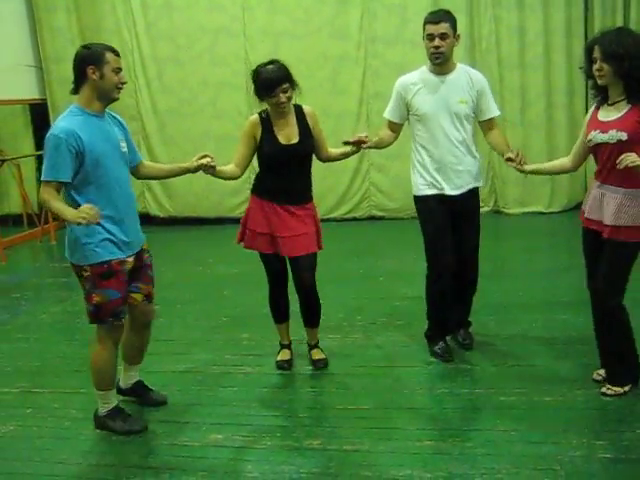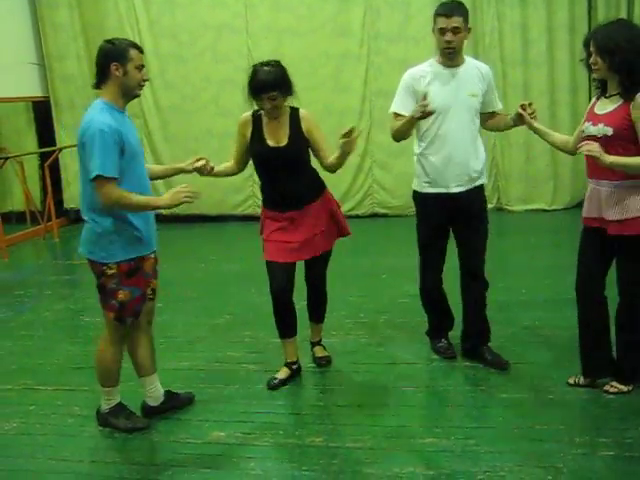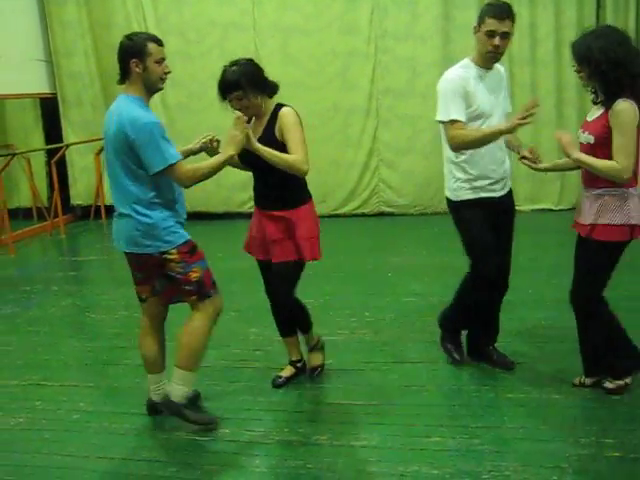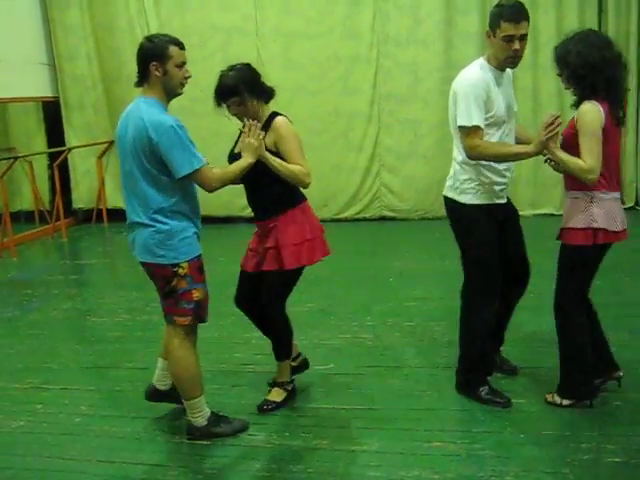
dt=0.5s
person 1, frame 1
left shoulder: (115, 123)
right shoulder: (66, 131)
left elbow: (139, 168)
right elbow: (47, 193)
left wrist: (187, 168)
right wrist: (73, 215)
left hip: (131, 241)
right hip: (97, 250)
left knee: (143, 313)
right knee: (110, 330)
left ankle: (128, 380)
right ankle: (106, 410)
person 1, frame 2
left shoulder: (120, 118)
right shoulder: (101, 125)
right elbow: (107, 194)
left wrist: (181, 167)
right wrist: (161, 202)
left hip: (138, 243)
right hip: (115, 248)
left knee: (142, 320)
right knee: (118, 329)
left ankle: (154, 397)
right ankle: (109, 407)
person 1, frame 3
left shoulder: (121, 111)
right shoulder: (140, 120)
right elbow: (184, 177)
left wrist: (191, 148)
right wrist: (228, 152)
left hip: (136, 233)
right hip: (159, 234)
left knee: (153, 313)
right knee: (208, 305)
left ankle: (160, 394)
right ankle: (179, 395)
person 1, frame 4
left shoulder: (131, 116)
right shoulder: (162, 124)
right elbow: (209, 181)
left wrist: (191, 166)
right wrist: (248, 158)
left hip: (151, 238)
right hip: (172, 243)
left knee: (179, 319)
right knee: (184, 329)
left ankle: (162, 383)
right ankle: (200, 420)
person 2, frame 1
left shoulder: (474, 80)
right shoulder: (407, 85)
left elbow: (490, 128)
right elbow: (391, 130)
left wrist: (507, 153)
right wrist: (373, 141)
left hip: (467, 188)
right hip: (429, 190)
left knee: (467, 264)
right knee: (440, 264)
left ankle: (459, 322)
right ankle: (438, 333)
person 2, frame 2
left shoulder: (481, 73)
right shoulder: (416, 77)
right elbow: (396, 132)
left wrist: (516, 120)
right wrist: (413, 119)
left hip: (471, 187)
right hip: (430, 190)
left knee: (474, 269)
right knee: (431, 269)
left ankle: (476, 341)
right ankle: (439, 331)
person 2, frame 3
left shoulder: (501, 74)
right shoulder: (455, 79)
right elbow: (456, 139)
left wrist: (517, 146)
right wrist: (508, 127)
left hip: (502, 191)
right hip: (469, 194)
left knee: (499, 272)
right knee: (487, 266)
left ankle: (482, 341)
right ankle: (451, 325)
person 2, frame 4
left shoulder: (506, 76)
right shoulder: (472, 81)
right elbow: (474, 147)
left wrist: (538, 141)
right wrist: (530, 150)
left hip: (497, 198)
right hip: (471, 201)
left knee: (516, 274)
right knee: (482, 288)
left ankle: (488, 346)
right ankle: (471, 377)
person 3, frame 1
right shoulder: (596, 110)
right elbow: (572, 161)
right wrist: (530, 168)
right hip: (597, 207)
left knee: (608, 294)
right knee: (598, 292)
right ankle: (610, 362)
person 3, frame 2
right shoulder: (598, 100)
right elbow: (573, 145)
left wrist: (606, 158)
right wrist: (534, 126)
right hip: (597, 205)
right knee: (587, 287)
right ankle: (597, 366)
person 3, frame 3
right shoulder: (601, 105)
left wrist: (572, 151)
right wrist: (544, 166)
right hip: (596, 210)
left knee: (584, 293)
right knee: (586, 293)
right ankle: (600, 367)
person 3, frame 4
left shoulder: (589, 110)
right shoulder: (606, 107)
left elbow: (590, 171)
left wrist: (554, 150)
right wrist: (560, 160)
left hip: (588, 216)
right hip: (598, 213)
left knee: (568, 302)
right knee: (576, 296)
left ankle: (576, 388)
right ankle: (602, 366)
person 4, frame 1
left shoulder: (307, 115)
right shoulder: (255, 124)
left elbow: (323, 155)
right elbow: (237, 169)
left wrist: (352, 150)
right wrist: (212, 170)
left hip: (301, 211)
right hip: (265, 211)
left knee: (306, 283)
right knee: (277, 282)
left ankle: (314, 342)
right ankle: (285, 343)
person 4, frame 2
left shoulder: (302, 118)
right shoulder: (247, 123)
left elbow: (330, 164)
right elbow: (237, 165)
left wrist: (346, 150)
right wrist: (210, 170)
left hip: (316, 211)
right hip: (277, 218)
left knee: (316, 281)
right knee: (279, 290)
left ankle: (316, 341)
right ankle: (290, 361)
person 4, frame 3
left shoulder: (285, 116)
right shoulder: (251, 119)
left elbow: (300, 166)
left wrist: (256, 146)
left hip: (293, 217)
right hip: (265, 216)
left knee: (281, 293)
right knee: (275, 291)
left ankle: (313, 342)
right ankle: (295, 358)
person 4, frame 4
left shoulder: (278, 125)
left elbow: (303, 177)
left wrist: (263, 155)
left hip: (291, 225)
right hip: (267, 227)
left knee: (271, 303)
right knee: (246, 298)
left ankle: (284, 382)
right ankle: (293, 355)
